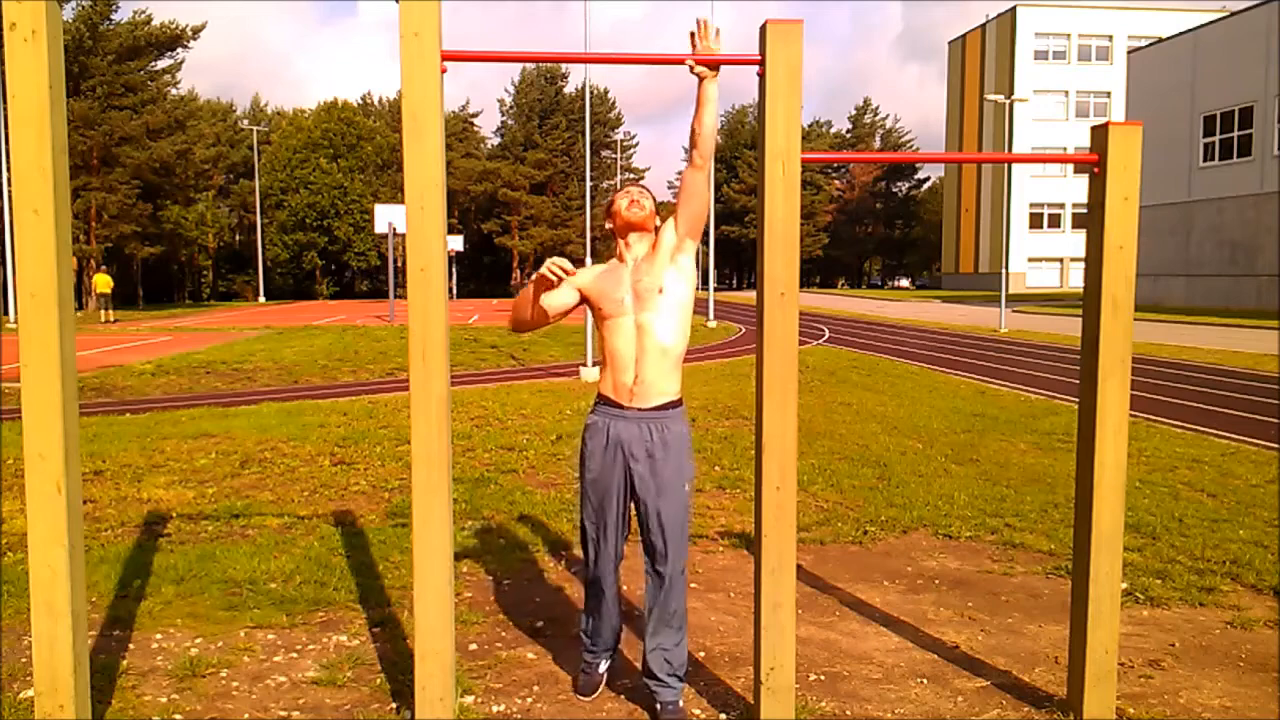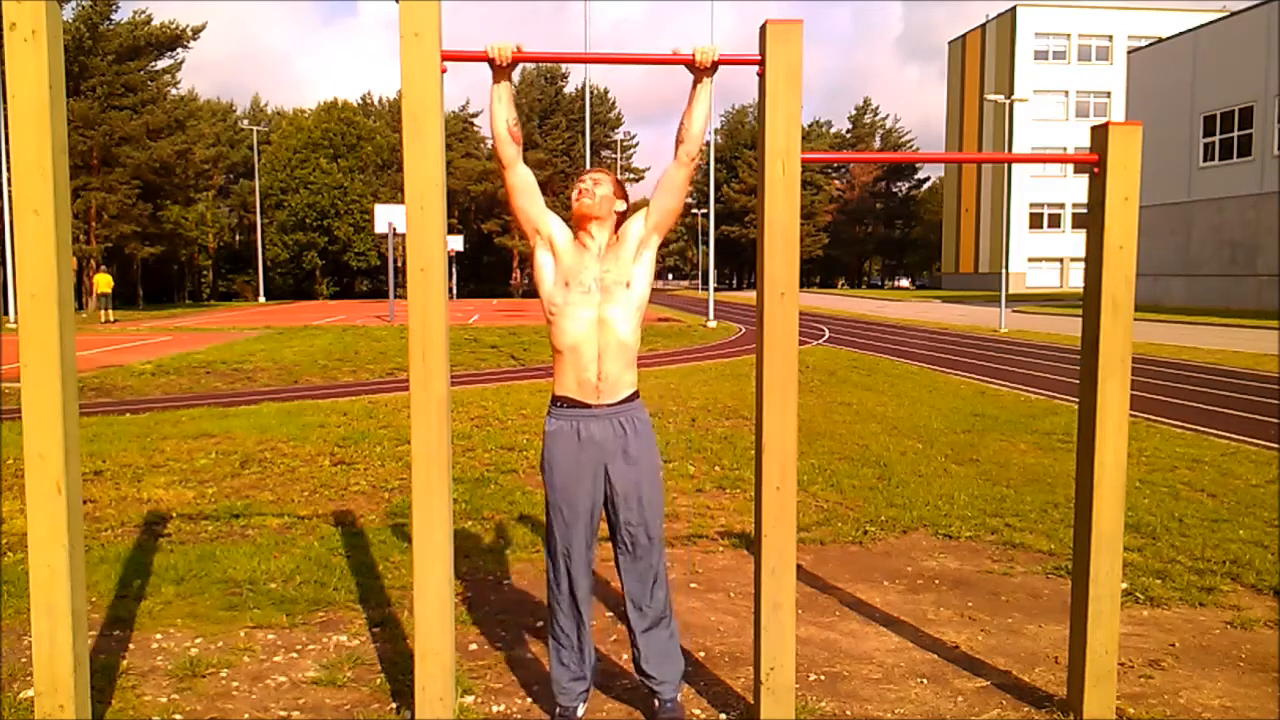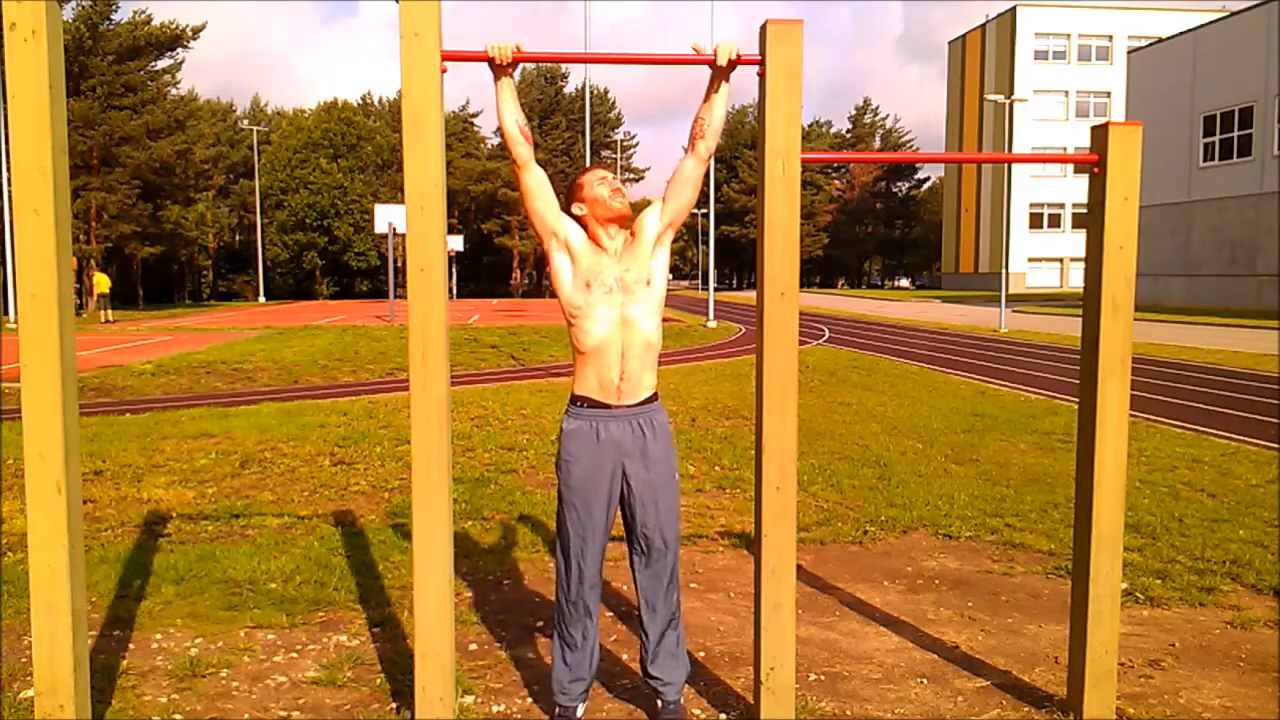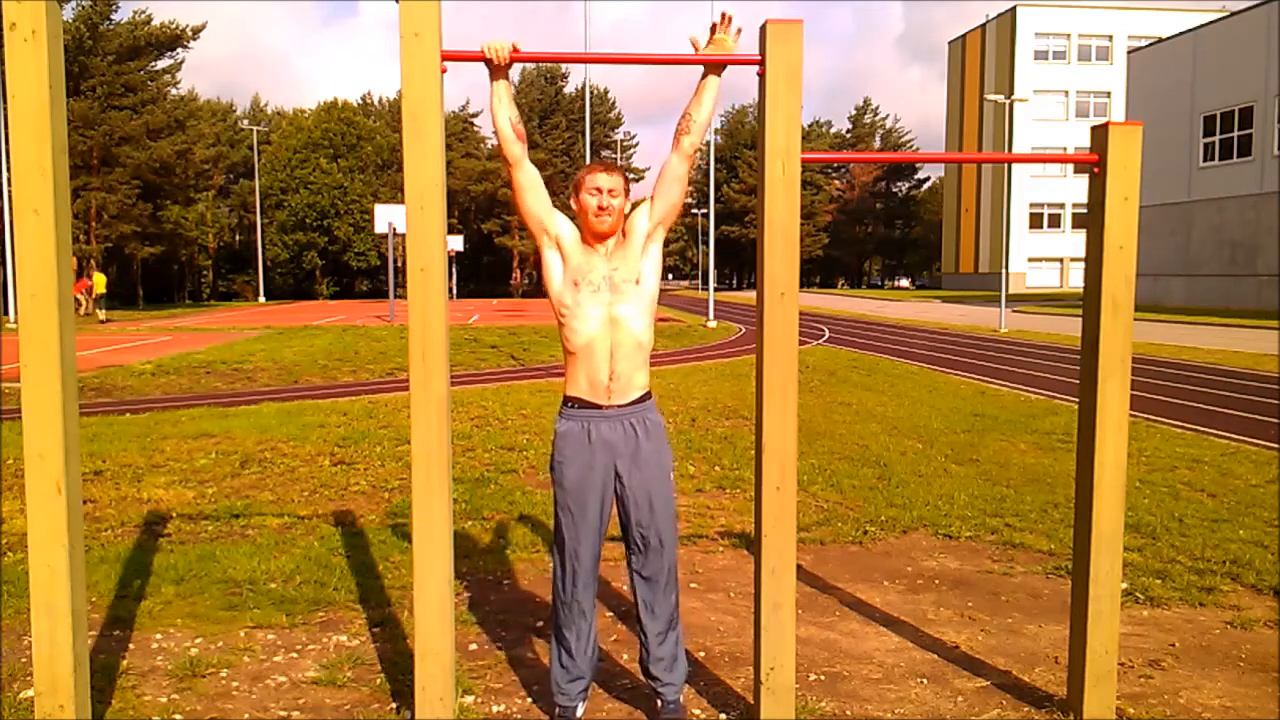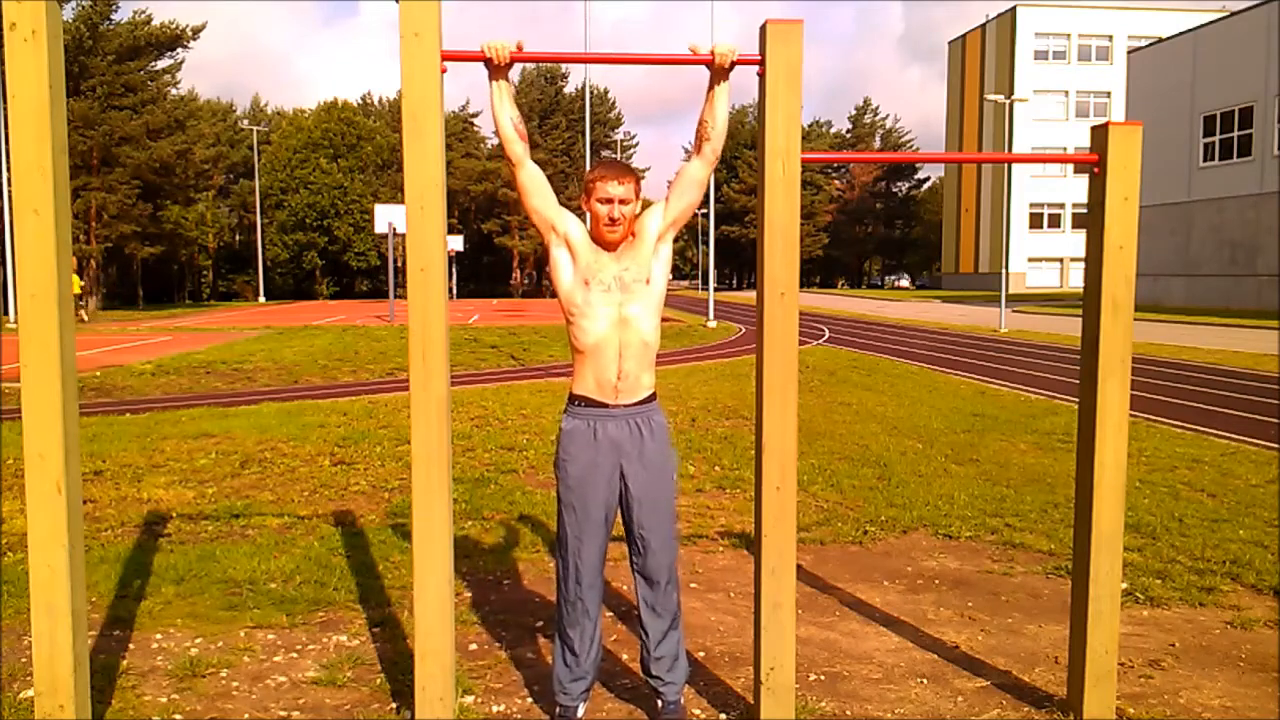
dt=1s
person 1, frame 1
left shoulder: (679, 248)
right shoulder: (590, 277)
left elbow: (701, 160)
right elbow: (521, 322)
left wrist: (706, 83)
right wrist: (540, 281)
left hip: (665, 428)
right hip: (605, 426)
left knee: (666, 560)
right knee: (601, 553)
right ankle: (597, 652)
person 1, frame 2
left shoulder: (640, 239)
right shoulder: (550, 241)
left elbow: (685, 156)
right elbow: (510, 154)
left wrist: (702, 79)
right wrist: (501, 77)
left hip: (629, 422)
right hip: (567, 425)
left knee: (645, 558)
right knee: (569, 563)
person 1, frame 3
left shoulder: (654, 235)
right shoulder: (566, 243)
left elbow: (699, 151)
right elbow: (524, 156)
left wrist: (719, 78)
right wrist: (504, 77)
left hip: (649, 423)
right hip: (586, 426)
left knee: (658, 558)
right knee: (579, 564)
person 1, frame 4
left shoulder: (647, 235)
right shoulder: (557, 241)
left elbow: (685, 147)
right elbow: (516, 155)
left wrist: (712, 71)
right wrist: (499, 78)
left hip: (642, 422)
right hip: (579, 426)
left knee: (655, 558)
right knee: (576, 564)
person 1, frame 5
left shoulder: (656, 234)
right shoulder: (565, 239)
left elbow: (705, 155)
right elbow: (520, 156)
left wrist: (719, 79)
right wrist: (500, 79)
left hip: (646, 422)
right hip: (584, 426)
left knee: (657, 560)
right knee: (580, 563)
